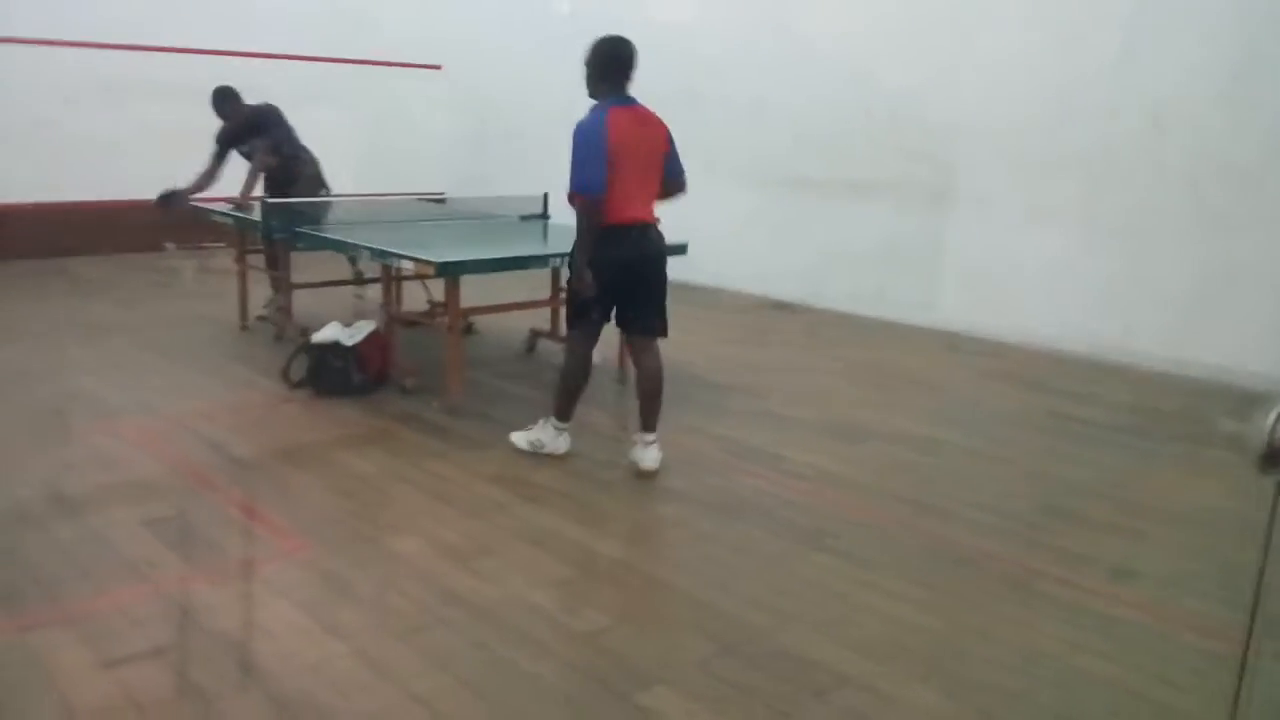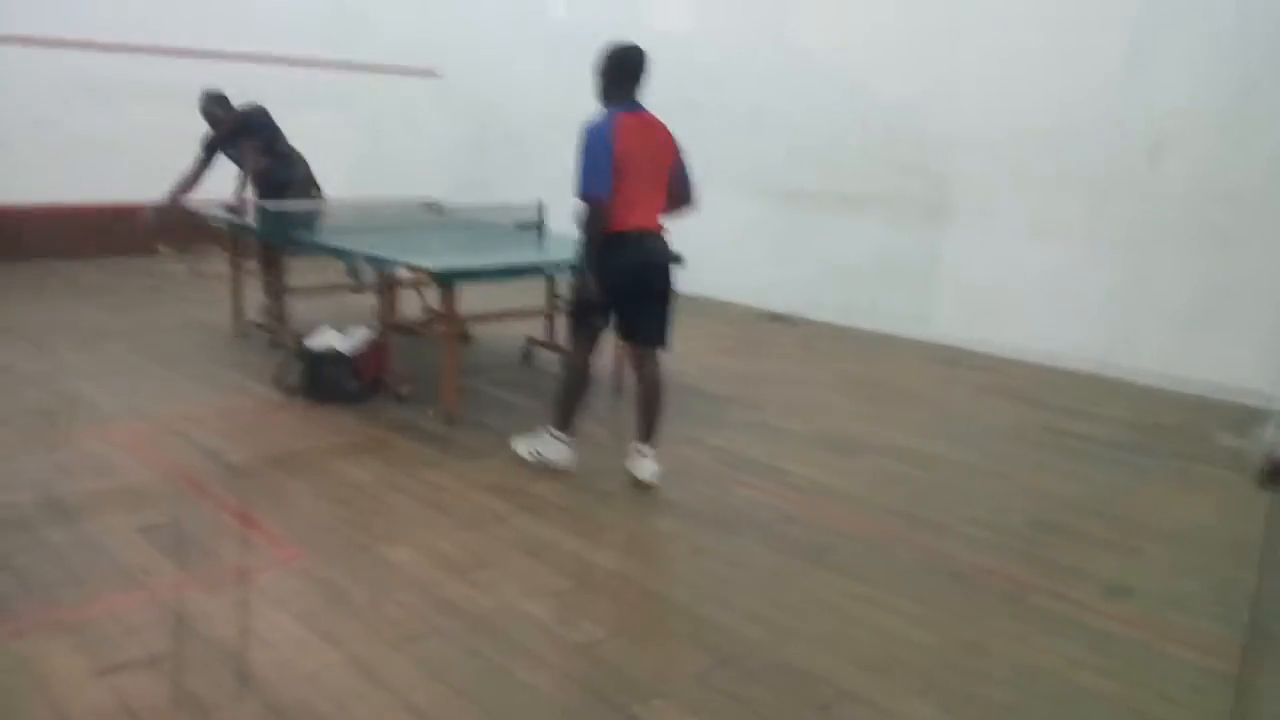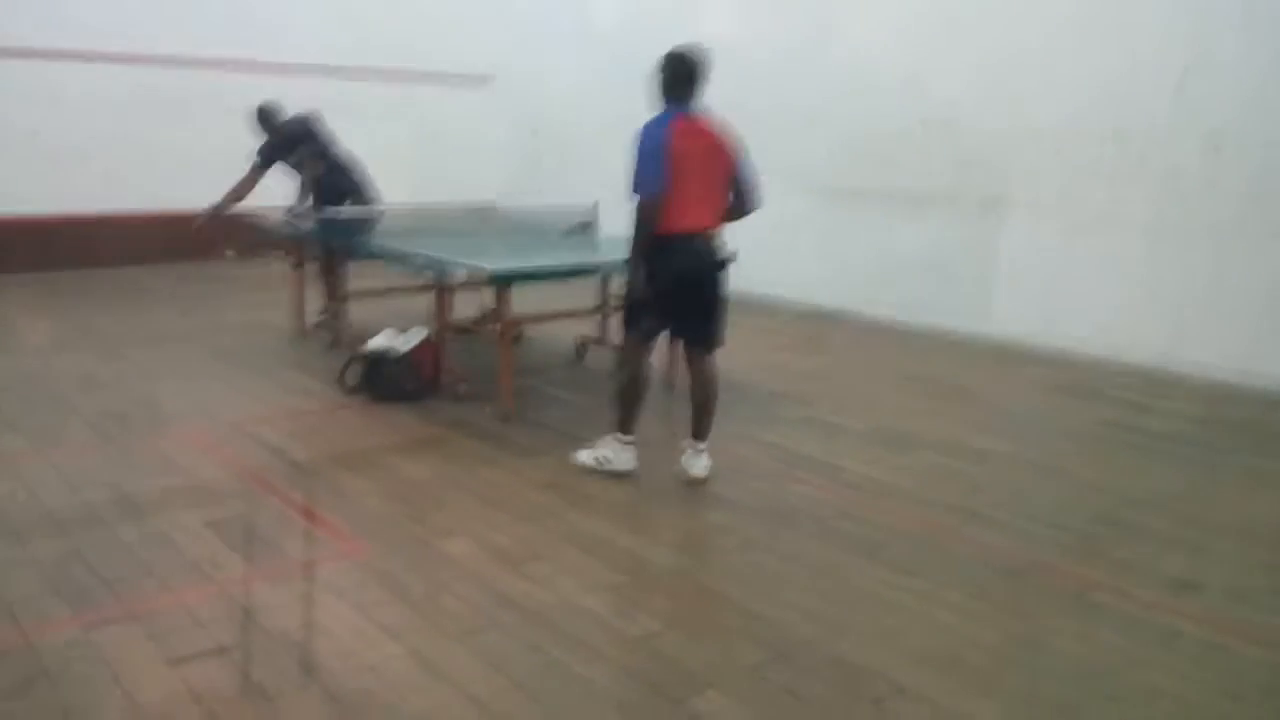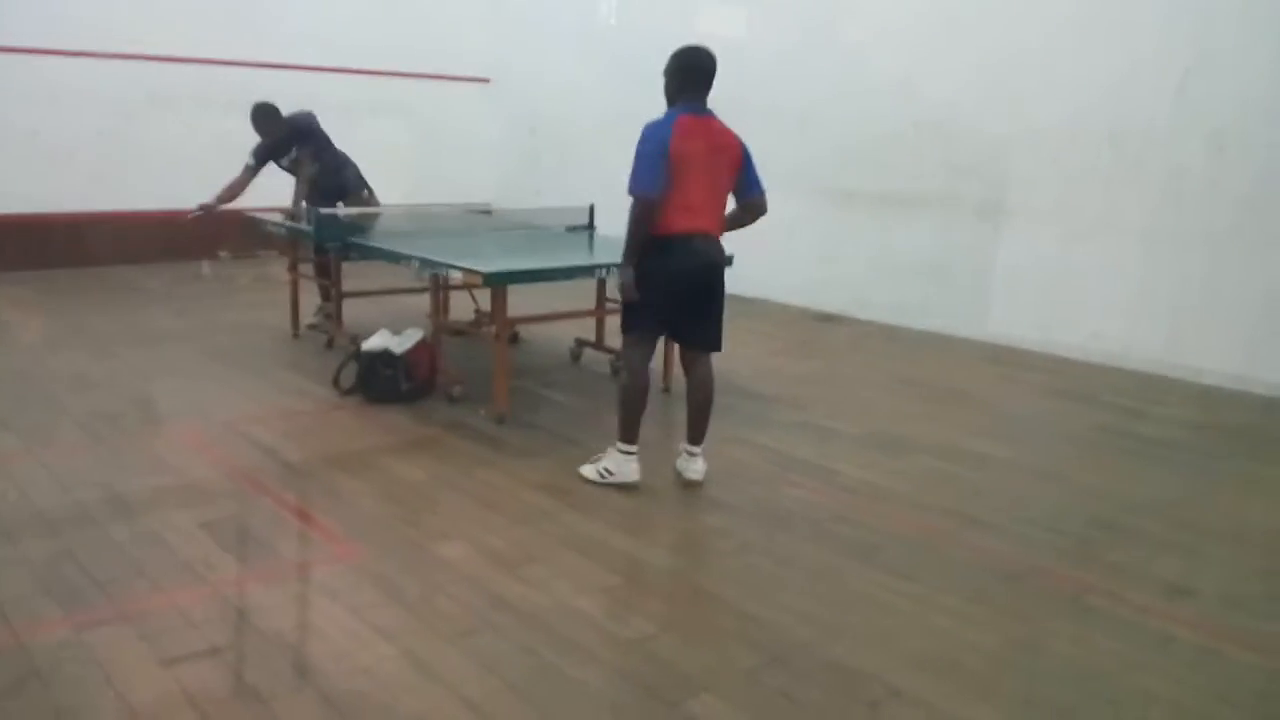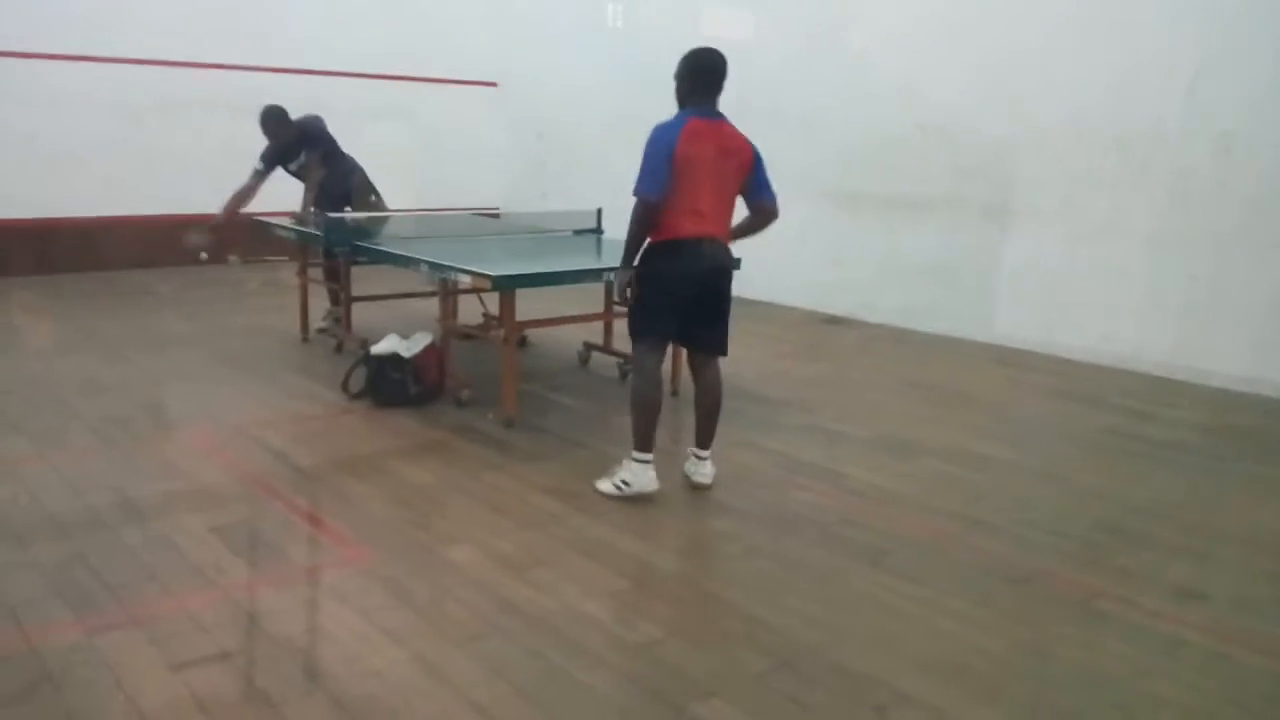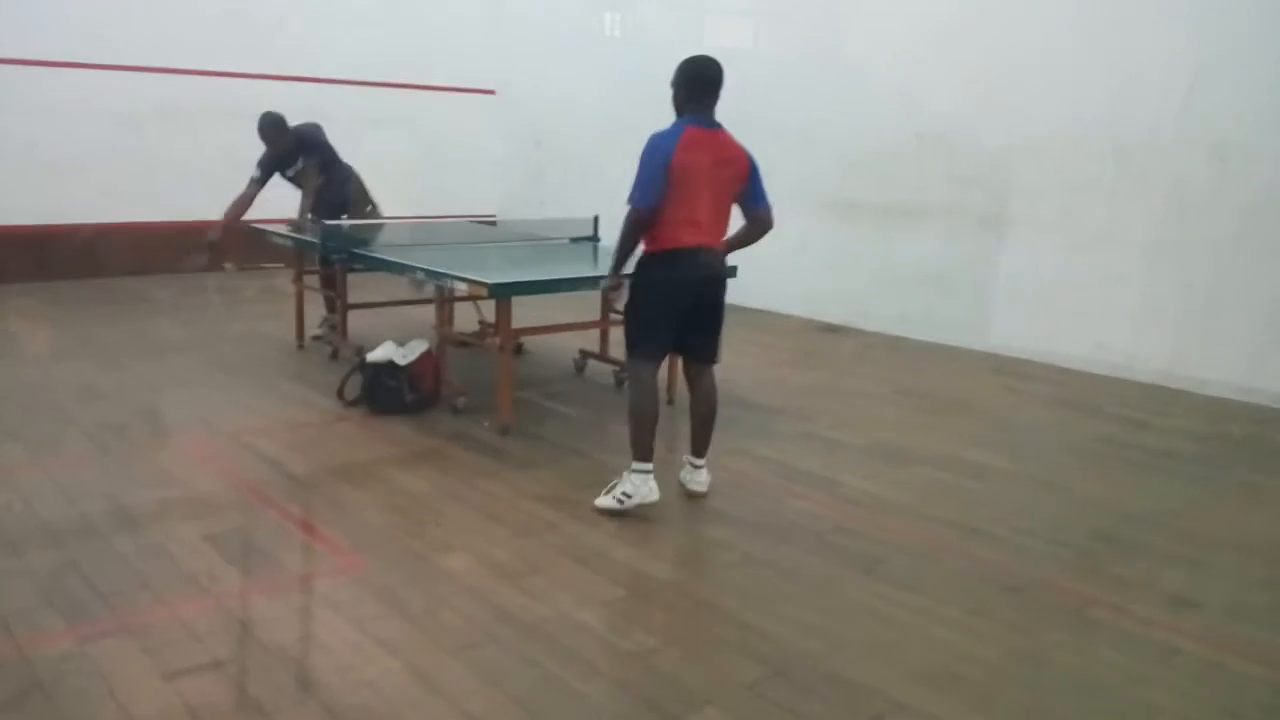
dt=0.1s
person 1, frame 1
left shoulder: (592, 127)
right shoulder: (656, 125)
left elbow: (590, 202)
right elbow: (676, 186)
left wrist: (582, 264)
left hip: (609, 244)
right hip: (647, 242)
left knee: (581, 339)
right knee: (645, 344)
left ankle: (555, 430)
right ankle: (647, 443)
person 1, frame 2
left shoulder: (602, 132)
right shoulder: (663, 134)
left elbow: (597, 205)
right elbow: (683, 196)
left wrist: (588, 266)
left hip: (615, 250)
right hip: (651, 251)
left knee: (582, 346)
right knee: (646, 355)
left ankle: (558, 440)
right ankle: (644, 455)
person 1, frame 3
left shoulder: (657, 132)
right shoulder: (717, 141)
left elbow: (650, 203)
right elbow: (744, 203)
left wrist: (638, 264)
left hip: (666, 252)
right hip: (703, 253)
left knee: (635, 347)
right knee: (700, 355)
left ankle: (621, 445)
right ankle: (698, 452)
person 1, frame 4
left shoulder: (659, 132)
right shoulder: (731, 141)
left elbow: (646, 201)
right elbow: (755, 206)
left wrist: (628, 262)
left hip: (663, 253)
right hip: (707, 256)
left knee: (636, 352)
right knee: (698, 357)
left ankle: (625, 455)
right ankle: (693, 455)
person 1, frame 5
left shoulder: (668, 135)
right shoulder: (742, 145)
left elbow: (648, 205)
right elbow: (767, 212)
left wrist: (627, 263)
left hip: (670, 258)
right hip: (714, 260)
left knee: (647, 358)
right knee: (705, 361)
left ankle: (641, 465)
right ankle: (701, 459)
person 1, frame 6
left shoulder: (664, 144)
right shoulder: (738, 154)
left elbow: (641, 214)
right elbow: (762, 221)
left wrist: (617, 269)
left hip: (664, 268)
right hip: (709, 270)
left knee: (643, 368)
right knee: (701, 370)
left ankle: (641, 477)
right ankle: (697, 469)
person 2, frame 1
left shoulder: (267, 114)
right shoulder: (226, 134)
left elbow: (262, 157)
right elbow: (210, 173)
left wrist: (246, 192)
right wrist: (185, 192)
left hip: (303, 175)
right hip: (276, 185)
right knee: (271, 240)
left ankle: (357, 271)
right ankle: (279, 297)
person 2, frame 2
left shoulder: (257, 117)
right shoulder: (216, 139)
left elbow: (252, 160)
right elbow: (195, 174)
left wrist: (240, 195)
right wrist: (171, 200)
left hip: (295, 179)
right hip: (269, 189)
right knee: (268, 247)
left ankle: (353, 272)
right ankle: (275, 304)
person 2, frame 3
left shoulder: (307, 127)
right shoulder: (272, 147)
left elbow: (312, 166)
right elbow: (249, 182)
left wrist: (301, 203)
right wrist: (219, 208)
left hip: (346, 182)
right hip: (325, 193)
left knee: (374, 223)
right knee: (327, 248)
right ankle: (333, 304)
person 2, frame 4
left shoulder: (304, 123)
right shoulder: (265, 148)
left elbow: (306, 166)
right elbow: (241, 182)
left wrist: (298, 203)
right wrist: (212, 205)
left hip: (346, 179)
right hip: (319, 192)
right knee: (321, 247)
right ankle: (327, 305)
person 2, frame 5
left shoulder: (312, 128)
right shoulder: (273, 153)
left elbow: (315, 171)
right elbow: (250, 187)
left wrist: (306, 208)
right wrist: (223, 216)
left hip: (353, 184)
right hip: (327, 197)
right knee: (329, 252)
right ankle: (336, 309)
person 2, frame 6
left shoulder: (311, 134)
right shoulder: (271, 159)
left elbow: (310, 177)
right elbow: (247, 196)
left wrist: (303, 215)
right wrist: (218, 230)
left hip: (349, 191)
right hip: (323, 204)
right knee: (326, 259)
right ankle: (332, 317)
